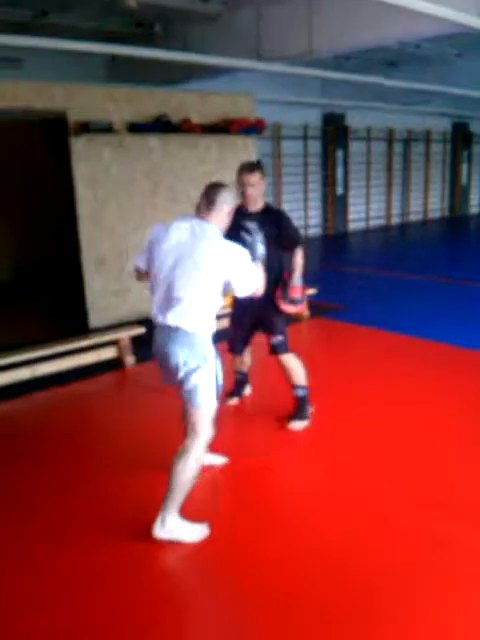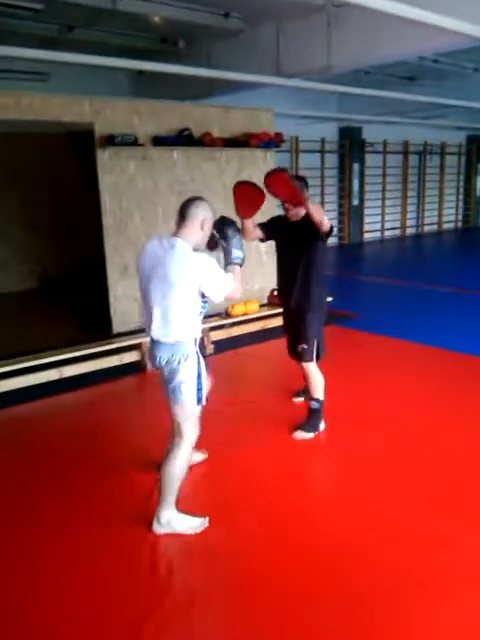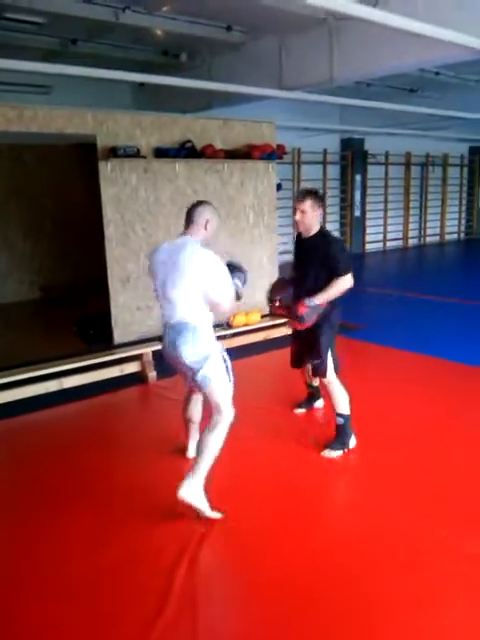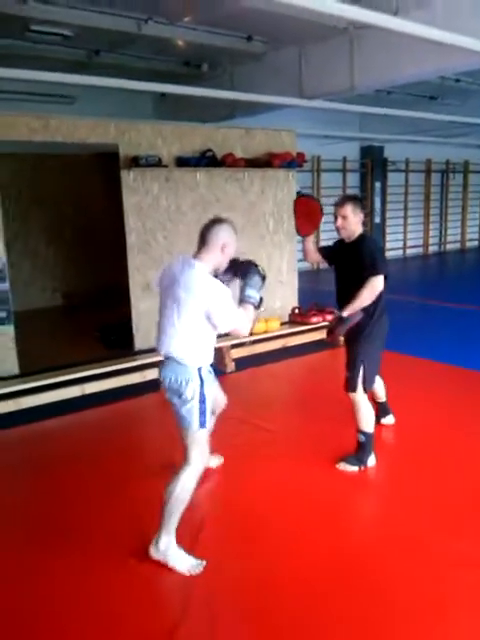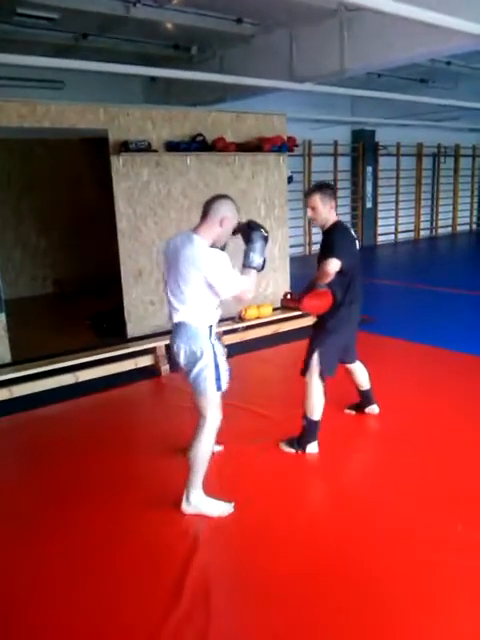
dt=0.7s
person 1, frame 1
left shoulder: (162, 232)
right shoulder: (229, 252)
left elbow: (142, 273)
right elbow: (256, 288)
right wrist: (256, 247)
left hip: (162, 336)
right hip: (193, 343)
left knee: (191, 399)
right knee: (201, 433)
left ankle: (194, 456)
right ankle: (168, 521)
person 1, frame 2
left shoulder: (150, 248)
right shoulder: (198, 263)
right elbow: (234, 291)
left wrist: (202, 249)
right wrist: (233, 248)
left hip: (160, 344)
right hip: (180, 351)
left knee: (201, 389)
right knee: (186, 434)
left ankle: (181, 457)
right ankle: (166, 515)
person 1, frame 3
left shoulder: (161, 252)
right shoulder: (207, 259)
right elbow: (225, 305)
right wrist: (234, 283)
left hip: (172, 336)
right hip: (197, 340)
left knee: (197, 388)
right knee: (223, 413)
left ankle: (193, 443)
right ankle: (193, 485)
person 1, frame 4
left shoulder: (175, 268)
right shoulder: (208, 287)
right elbow: (242, 327)
left wrist: (222, 276)
right wrist: (251, 286)
left hip: (184, 364)
right hip: (189, 372)
left knee: (218, 404)
right knee: (195, 460)
left ankle: (199, 456)
right ankle: (164, 543)
person 1, frame 5
left shoulder: (177, 242)
right shoulder: (208, 258)
right elbow: (244, 293)
left wrist: (217, 243)
right wrist: (255, 251)
left hip: (191, 331)
right hip: (197, 337)
left knee: (219, 383)
right knee: (211, 420)
left ankle: (202, 444)
right ankle: (193, 497)
person 2, frame 1
left shoulder: (277, 218)
right shoulder: (232, 219)
left elbow: (296, 249)
left wrist: (296, 277)
left hip: (270, 297)
right hip: (243, 296)
left knee: (283, 351)
right knee: (238, 345)
left ankle: (303, 403)
right ankle: (242, 383)
person 2, frame 2
left shoulder: (312, 224)
right shoulder: (279, 224)
left elbow: (325, 223)
right elbow: (250, 234)
left wrist: (303, 200)
left hip: (311, 302)
right hip: (289, 300)
left knee: (308, 359)
right knee: (298, 354)
left ankle: (316, 416)
right ankle: (311, 387)
person 2, frame 3
left shoulder: (329, 244)
right shoulder: (301, 240)
left elbow: (346, 280)
left wrist: (314, 300)
right wrist: (287, 287)
left hip: (323, 318)
left knee: (329, 376)
right knee: (304, 362)
left ankle: (345, 436)
right ankle: (314, 397)
person 2, frame 4
left shoulder: (369, 247)
right shoulder: (341, 247)
left elbow: (376, 284)
right elbow: (312, 257)
left wrist: (344, 314)
right wrist: (307, 233)
left hip: (368, 325)
right hip: (358, 324)
left knee: (356, 390)
right knee: (368, 374)
left ankle: (365, 453)
right ankle: (384, 413)
person 2, frame 5
left shoulder: (337, 235)
right shoulder: (339, 232)
left elbow: (329, 269)
left wrist: (311, 287)
right wrist: (304, 295)
left hip: (335, 317)
right hip: (346, 312)
left knee: (312, 374)
right knee: (349, 359)
left ankle: (308, 440)
right ankle: (368, 403)
